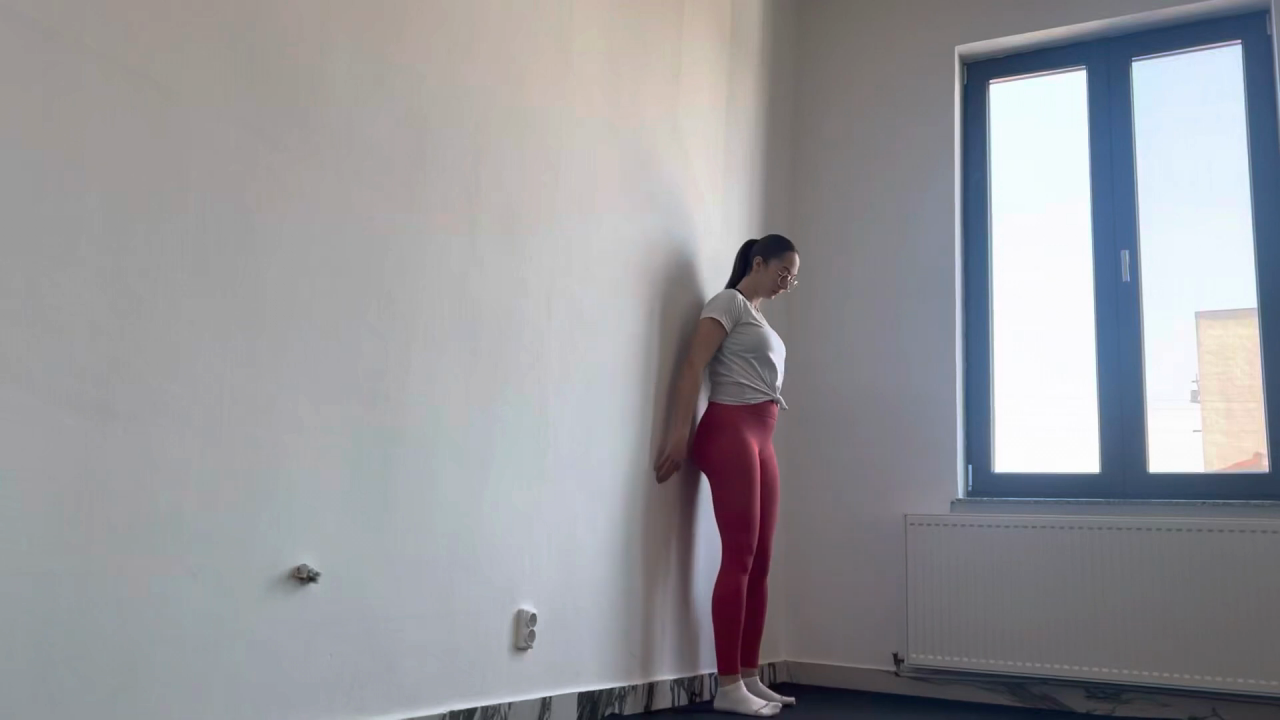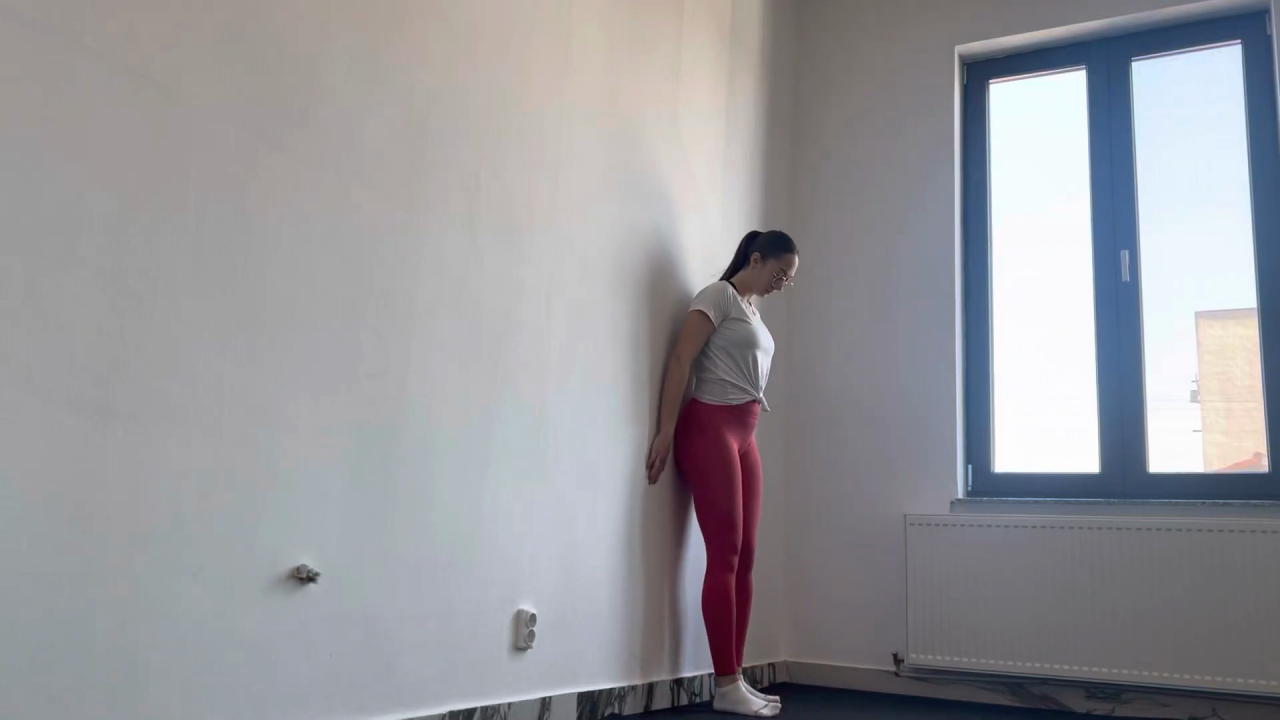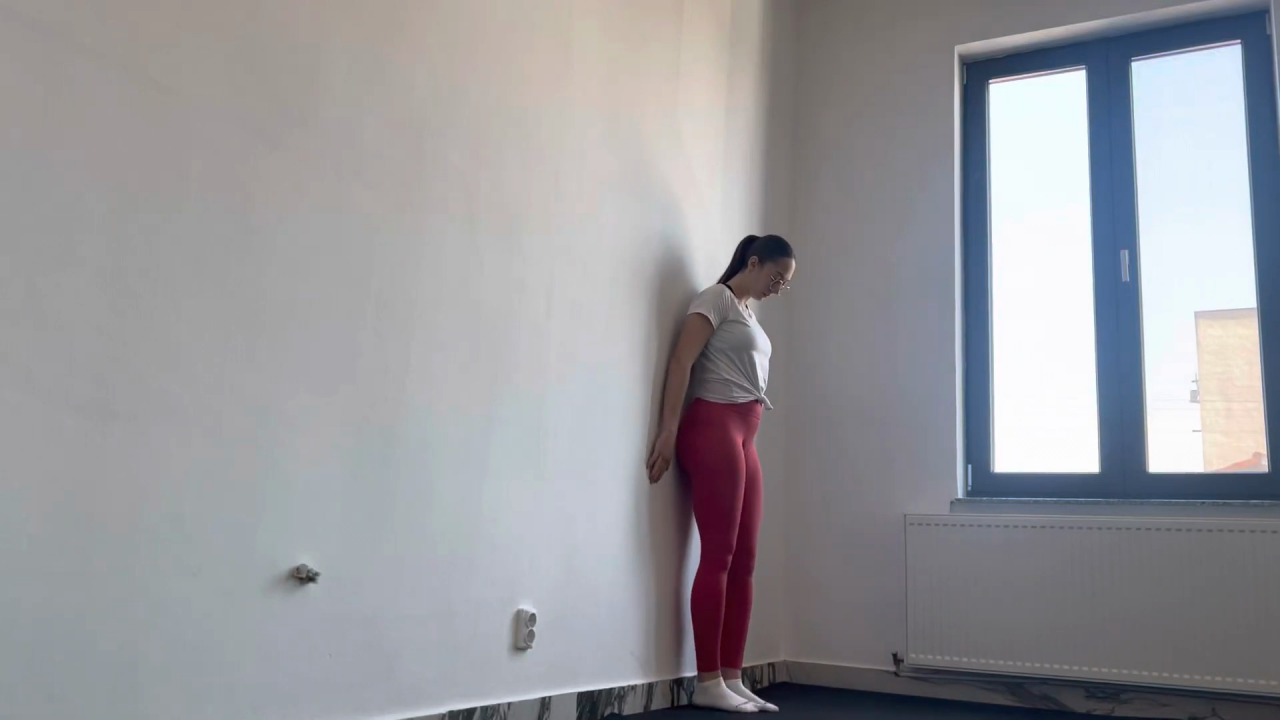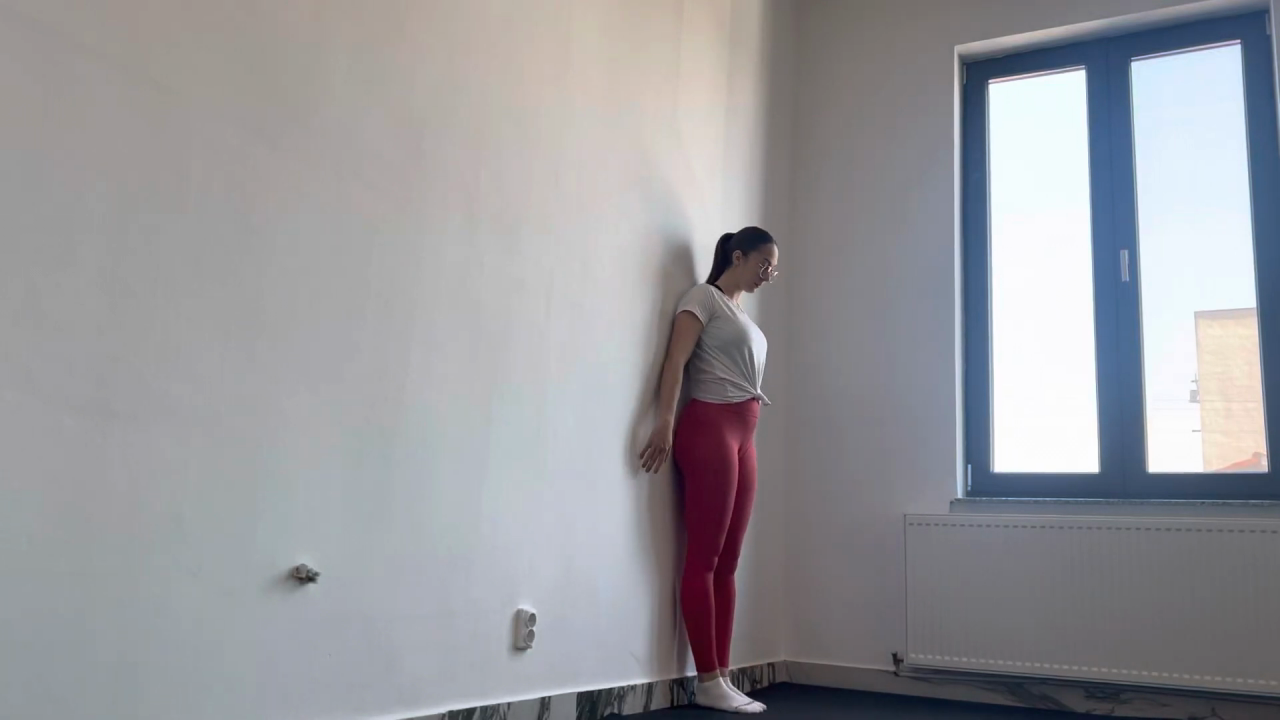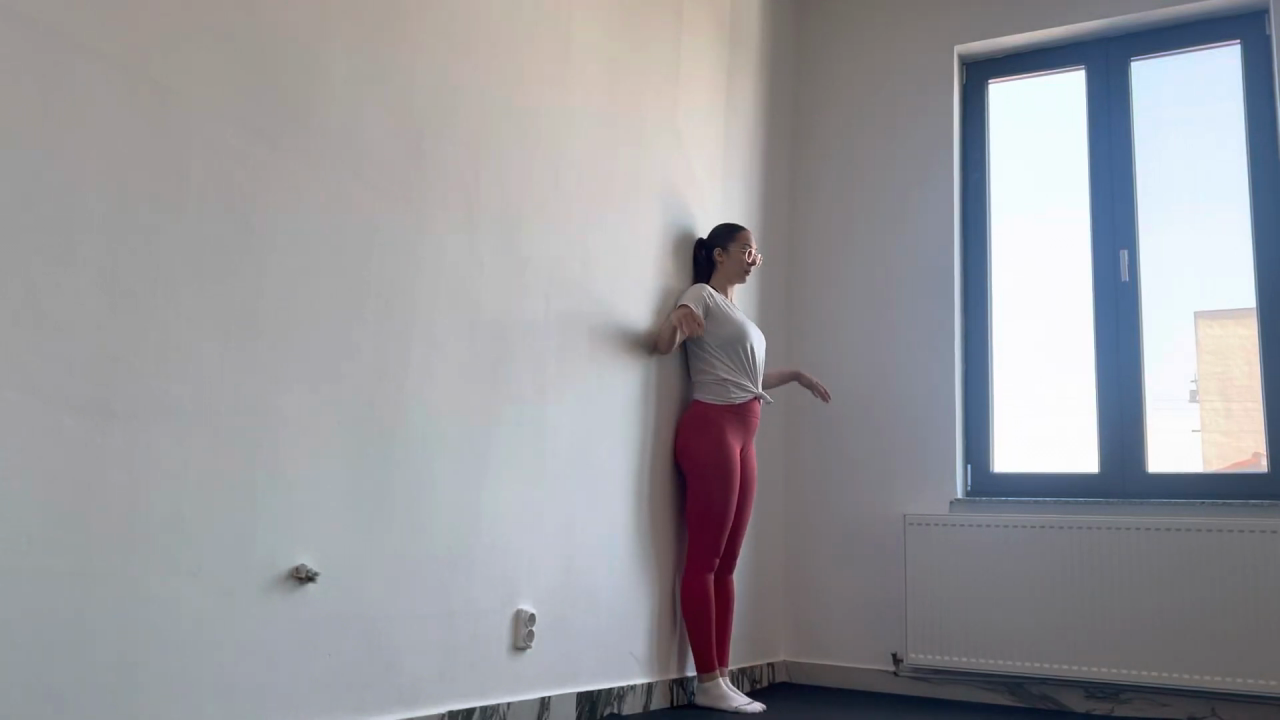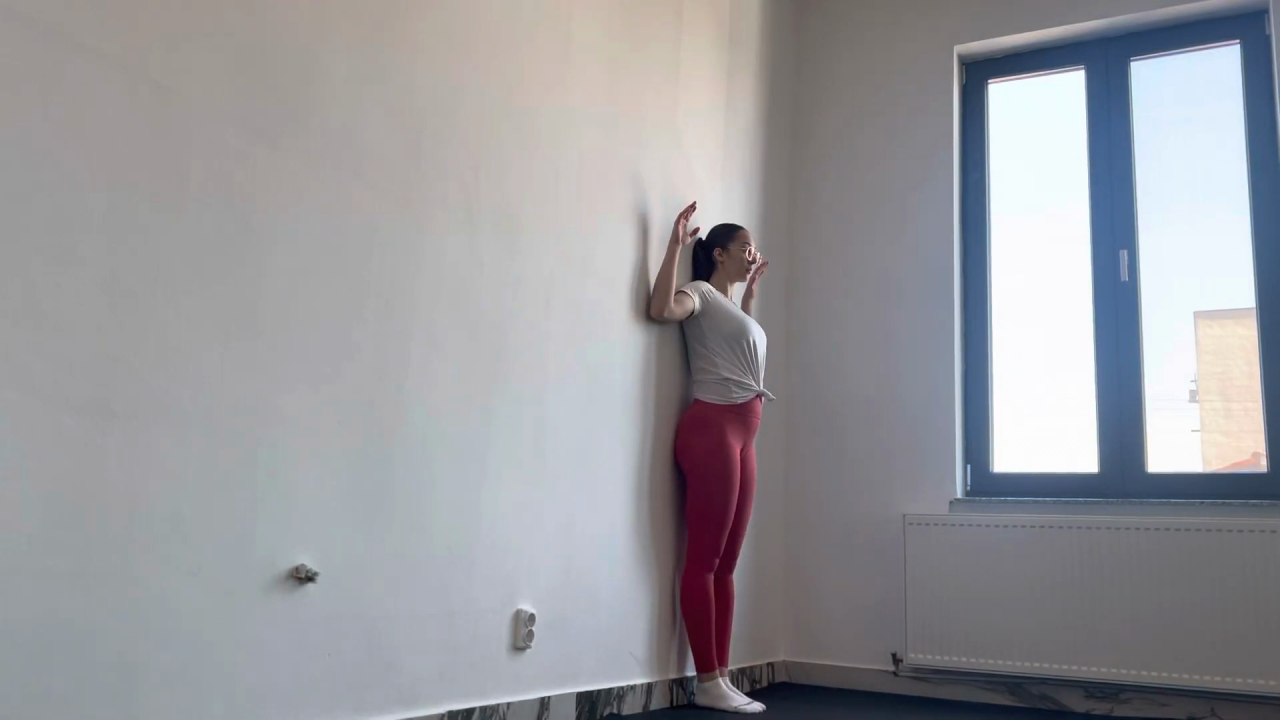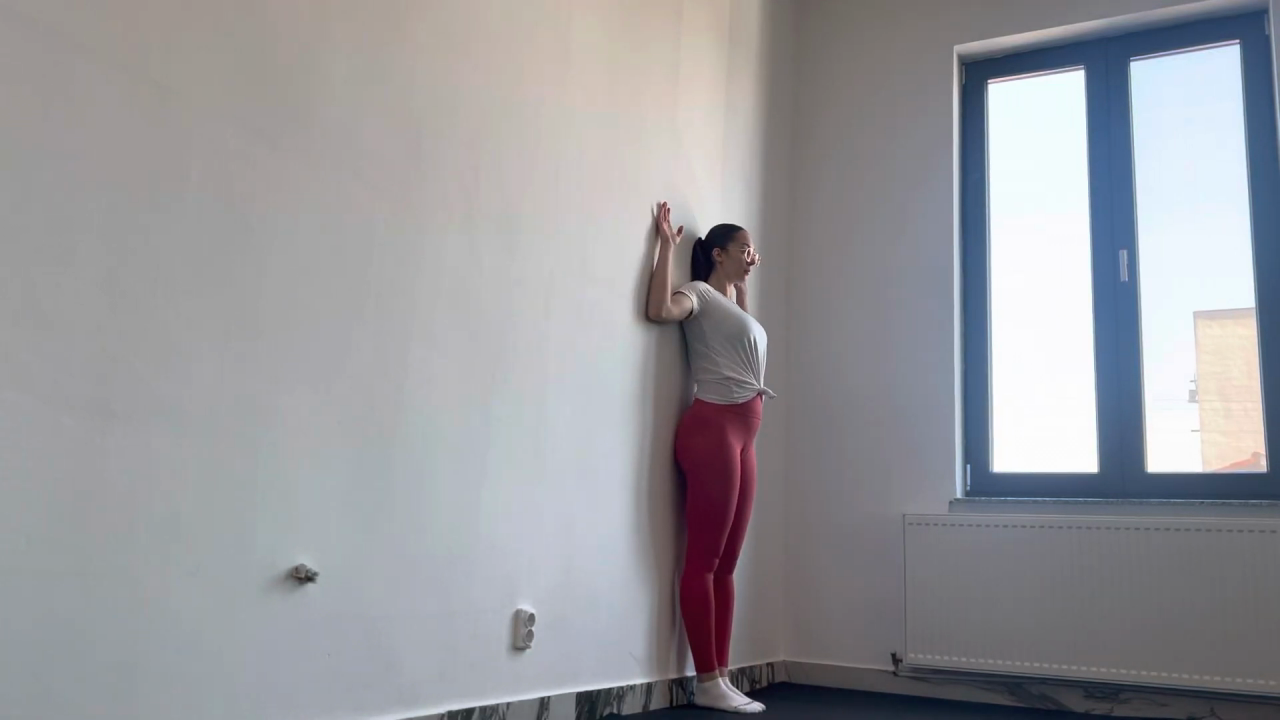
dt=0.5s
person 1, frame 1
left shoulder: (758, 315)
right shoulder: (728, 302)
right elbow: (693, 366)
right wrist: (678, 433)
left hip: (759, 437)
right hip: (729, 431)
left knee: (760, 559)
right knee: (739, 556)
left ankle: (749, 677)
person 1, frame 2
left shoulder: (752, 310)
right shoulder: (718, 296)
right elbow: (680, 360)
right wrist: (665, 431)
left hip: (743, 433)
right hip: (709, 428)
left knee: (744, 558)
right knee: (724, 555)
left ankle: (735, 678)
person 1, frame 3
left shoulder: (748, 313)
right shoulder: (716, 299)
right elbow: (681, 362)
left wrist: (741, 439)
right wrist: (668, 430)
left hip: (744, 434)
right hip: (714, 427)
left knee: (744, 559)
right knee: (718, 555)
left ankle: (732, 679)
right ankle: (708, 681)
person 1, frame 4
left shoulder: (740, 311)
right shoulder: (704, 298)
right elbow: (675, 360)
right wrist: (665, 421)
left hip: (742, 434)
right hip: (710, 427)
left knee: (727, 561)
right knee: (704, 557)
left ankle: (721, 677)
right ankle: (708, 681)
person 1, frame 5
left shoulder: (731, 308)
right shoulder: (700, 296)
right elbow: (663, 341)
left wrist: (792, 374)
right wrist: (675, 325)
left hip: (741, 434)
right hip: (711, 428)
left knee: (726, 562)
right knee: (704, 559)
left ankle: (722, 678)
right ankle: (708, 682)
person 1, frame 6
left shoulder: (729, 304)
right shoulder: (699, 293)
right elbow: (660, 309)
left wrist: (751, 293)
right wrist: (675, 244)
left hip: (740, 434)
right hip: (712, 428)
left knee: (725, 563)
right knee: (704, 559)
left ankle: (721, 677)
right ankle: (707, 681)
person 1, frame 7
left shoulder: (728, 303)
right shoulder: (698, 294)
right elbow: (659, 310)
left wrist: (742, 288)
right wrist: (666, 247)
left hip: (740, 435)
right hip: (712, 429)
left knee: (726, 563)
right knee: (704, 561)
left ankle: (721, 678)
right ankle: (707, 683)
